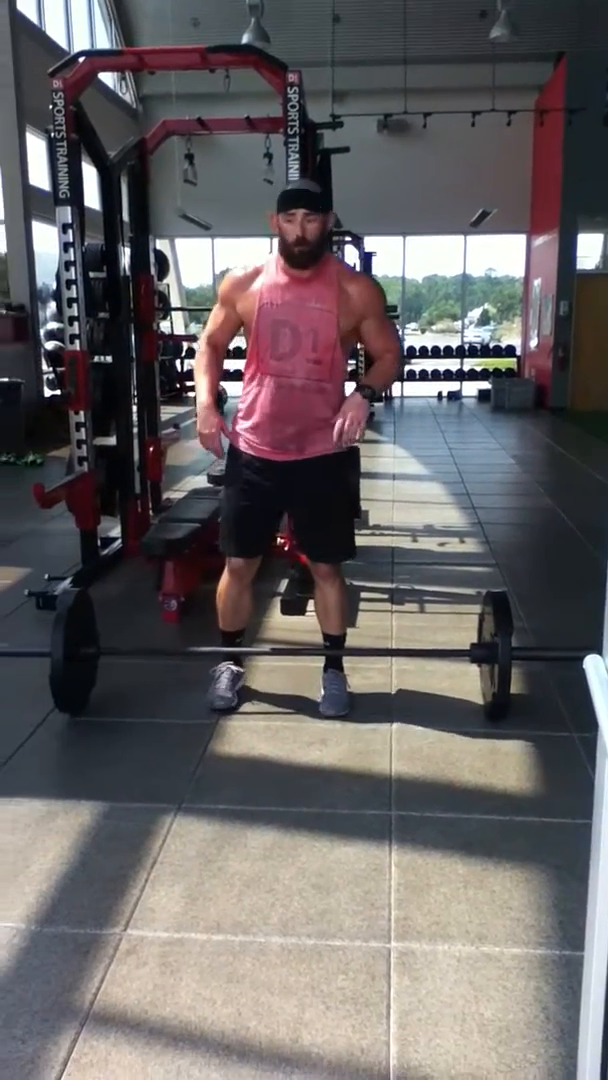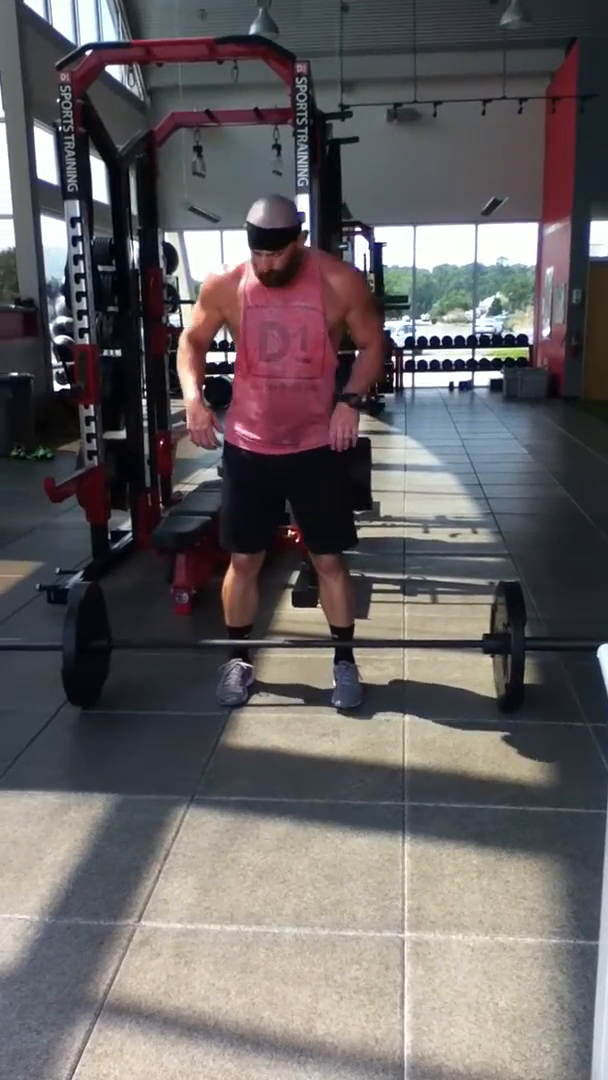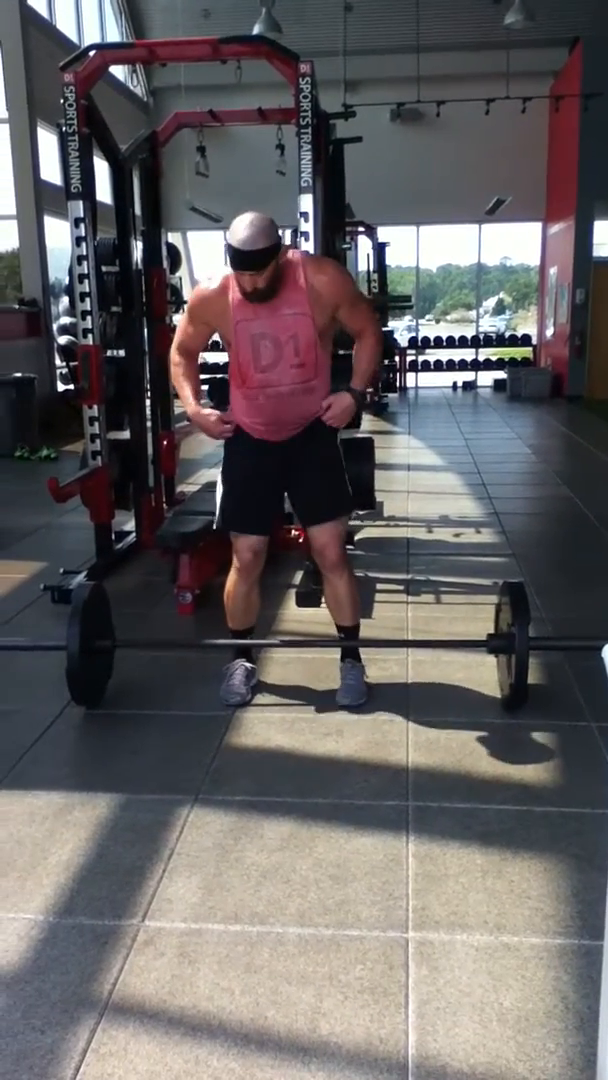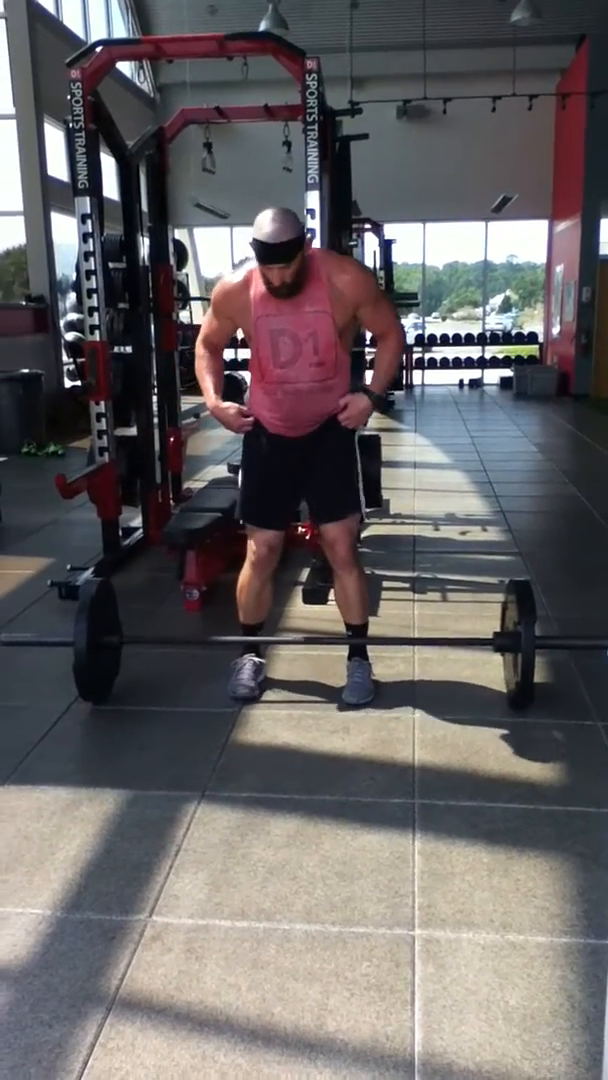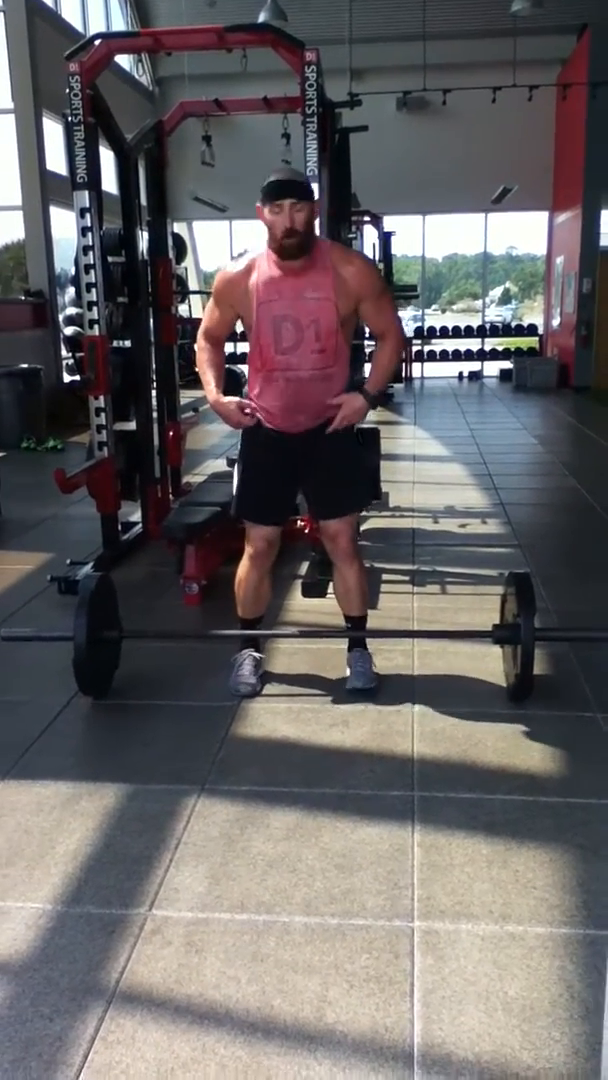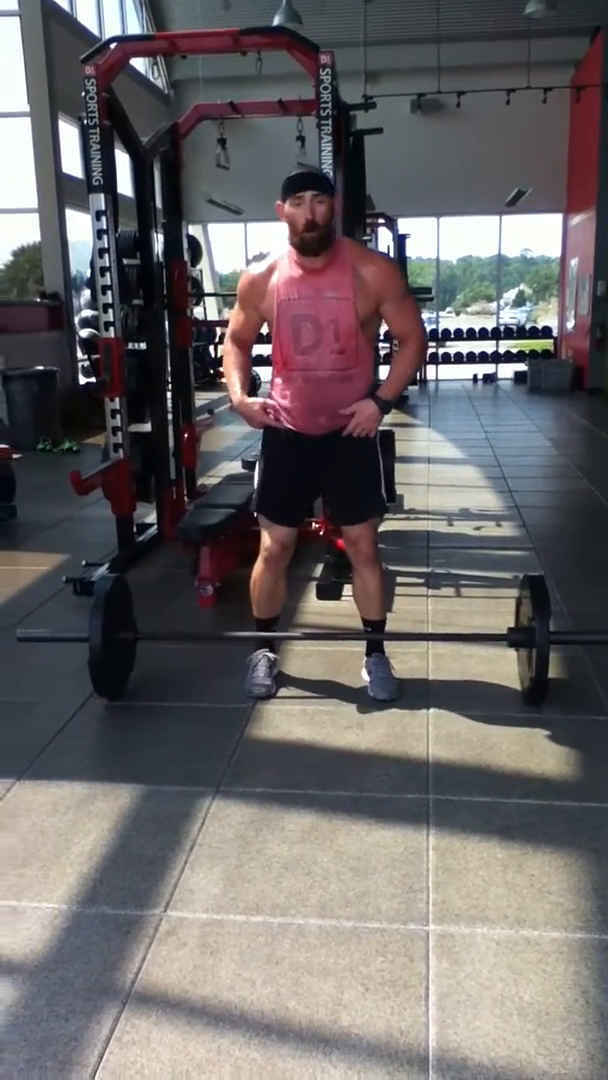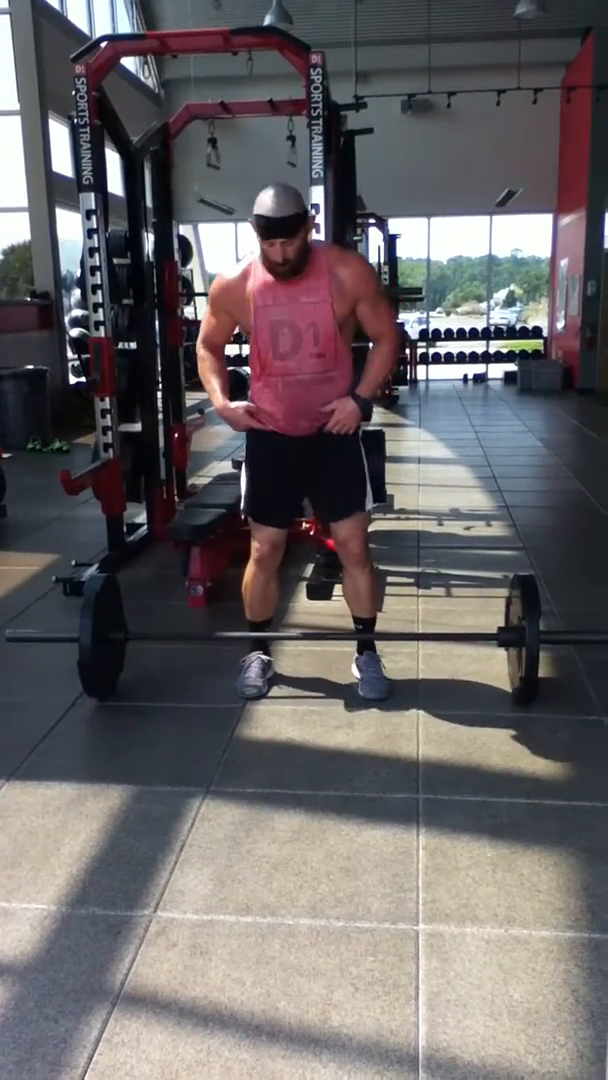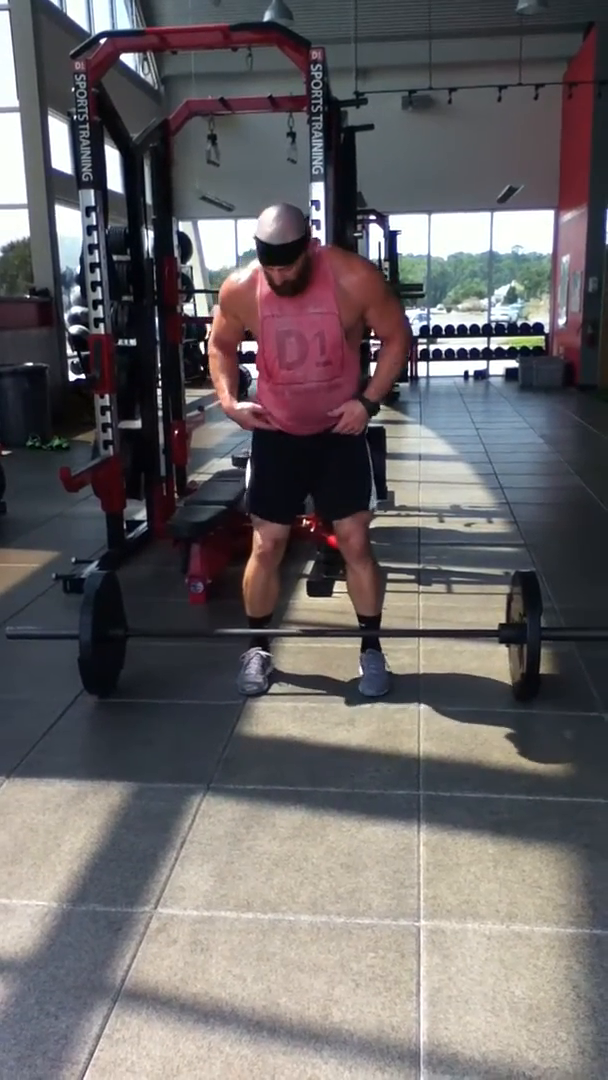
dt=0.3s
person 1, frame 1
left shoulder: (356, 291)
right shoulder: (242, 286)
left elbow: (388, 354)
right elbow: (211, 345)
left wrist: (362, 395)
right wrist: (206, 403)
left hip: (321, 454)
right hip: (252, 451)
left knee: (325, 567)
right knee: (238, 564)
left ankle: (333, 668)
right ankle: (229, 662)
person 1, frame 2
left shoulder: (341, 282)
right shoulder: (224, 286)
left elbow: (373, 344)
right elbow: (192, 342)
left wrist: (351, 400)
right wrist: (193, 398)
left hip: (315, 445)
right hip: (248, 446)
left knee: (329, 560)
right knee: (243, 560)
left ankle: (344, 659)
right ankle: (239, 658)
person 1, frame 3
left shoulder: (324, 281)
right shoulder: (209, 298)
left elbow: (367, 331)
right elbow: (182, 353)
left wrist: (354, 392)
right wrist: (193, 406)
left hip: (313, 433)
right hip: (249, 439)
left knee: (330, 551)
right knee: (246, 557)
left ankle: (351, 658)
right ankle: (242, 658)
person 1, frame 4
left shoulder: (347, 280)
right shoulder: (232, 291)
left elbow: (391, 333)
right elbow: (207, 346)
left wrist: (371, 394)
right wrist: (213, 399)
left hip: (330, 431)
right hip: (267, 434)
left knee: (342, 548)
right knee: (261, 551)
left ankle: (358, 655)
right ankle: (250, 653)
person 1, frame 5
left shoulder: (353, 271)
right shoulder: (236, 279)
left elbow: (390, 334)
right elbow: (209, 338)
left wrist: (368, 394)
right wrist: (214, 394)
left hip: (331, 428)
right hip: (266, 431)
left knee: (342, 542)
right knee: (259, 546)
left ankle: (357, 647)
right ankle: (249, 648)
person 1, frame 6
left shoulder: (373, 272)
right shoulder: (259, 280)
left elbow: (412, 338)
right elbow: (236, 341)
left wrist: (381, 400)
right wrist: (239, 395)
left hip: (350, 432)
right hip: (286, 433)
left knee: (363, 547)
right knee: (273, 549)
left ankle: (375, 653)
right ankle: (264, 650)
person 1, frame 7
left shoulder: (349, 273)
right shoulder: (232, 285)
left elbow: (387, 338)
right elbow: (209, 346)
left wrist: (362, 398)
right wrist: (220, 400)
left hip: (334, 431)
right hip: (270, 435)
left knee: (353, 545)
right knee: (265, 550)
left ankle: (366, 651)
right ankle: (258, 651)
person 1, frame 8
left shoulder: (355, 278)
right shoulder: (239, 289)
left elbow: (397, 336)
right elbow: (220, 345)
left wrist: (370, 400)
right wrist: (228, 400)
left hip: (340, 430)
right hip: (275, 432)
left knee: (355, 542)
right knee: (266, 546)
left ankle: (371, 648)
right ankle: (258, 647)
